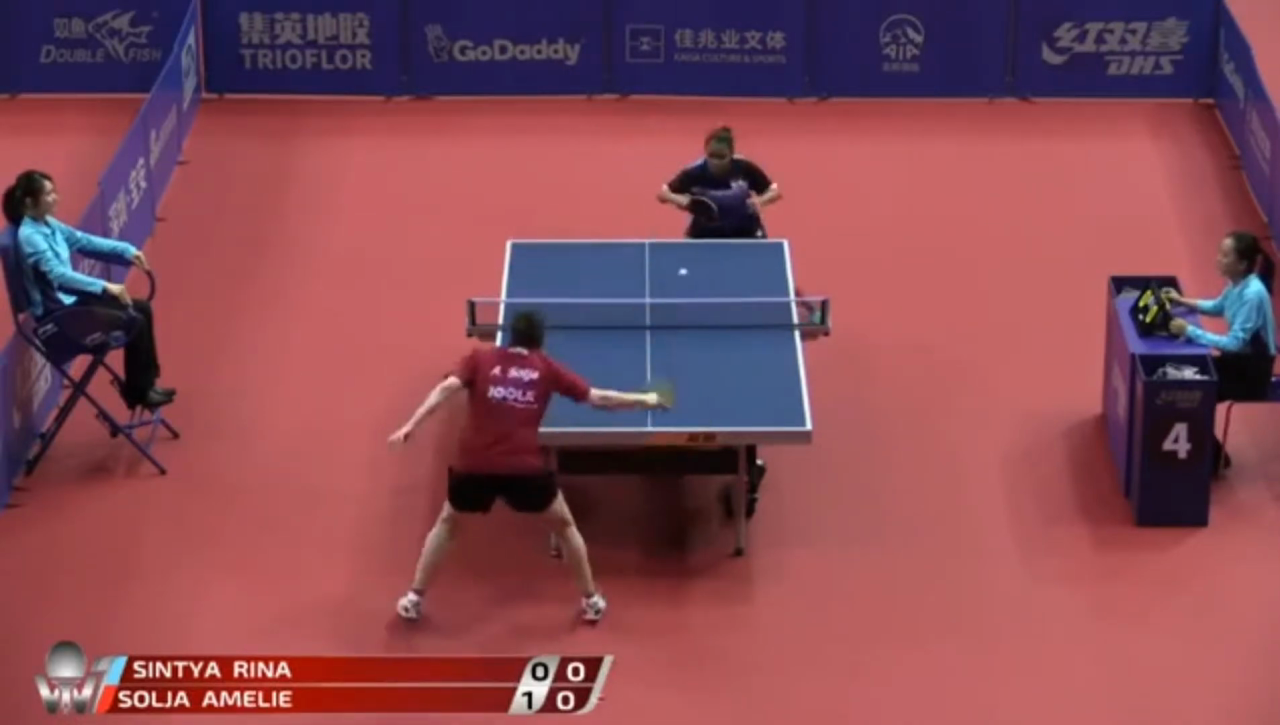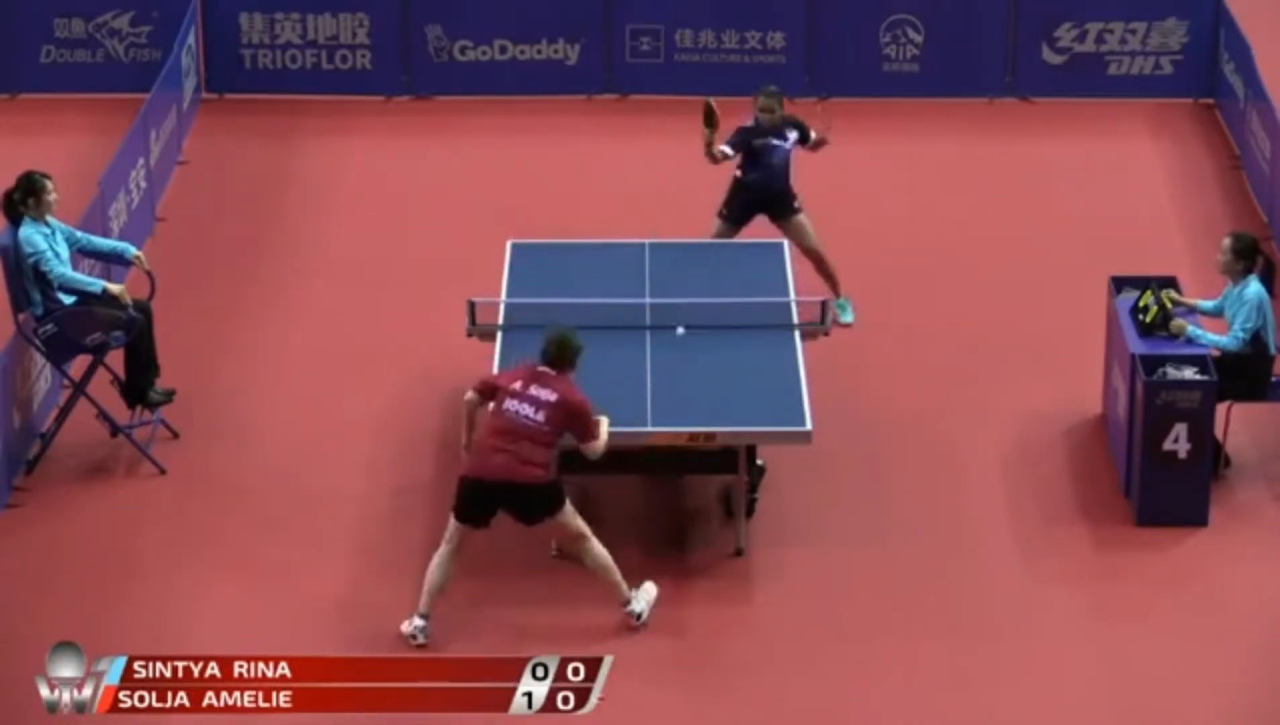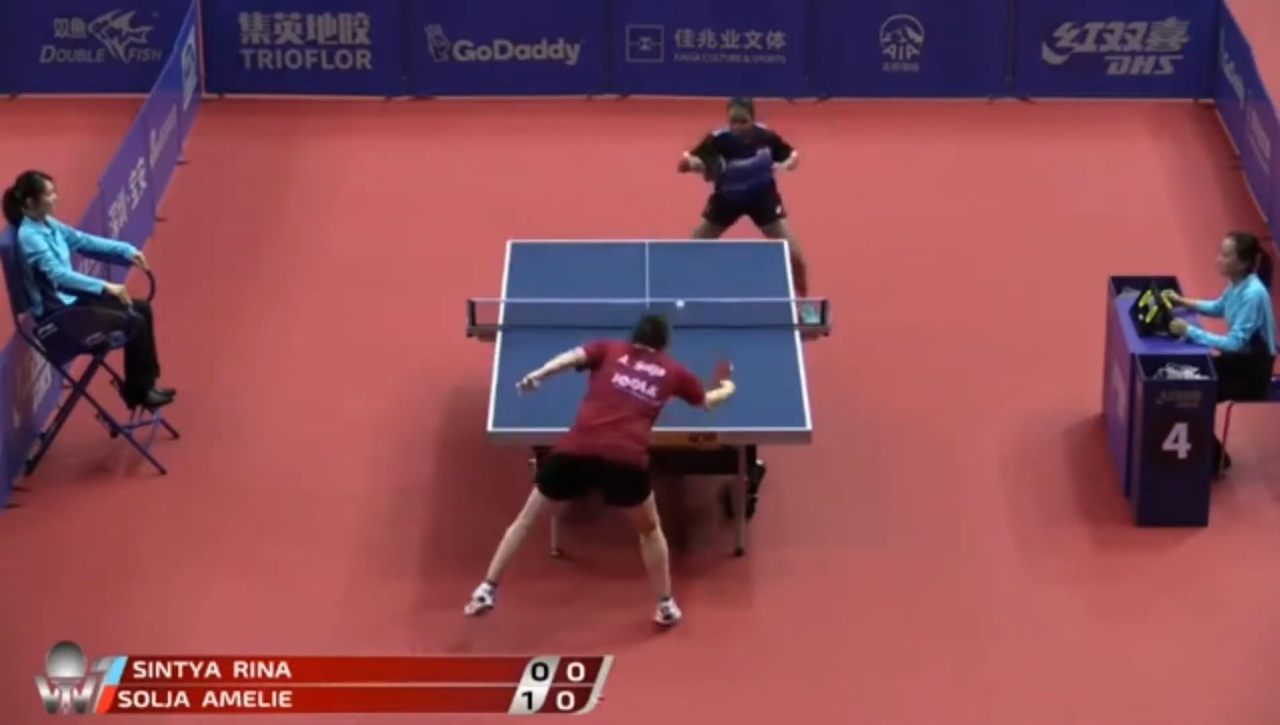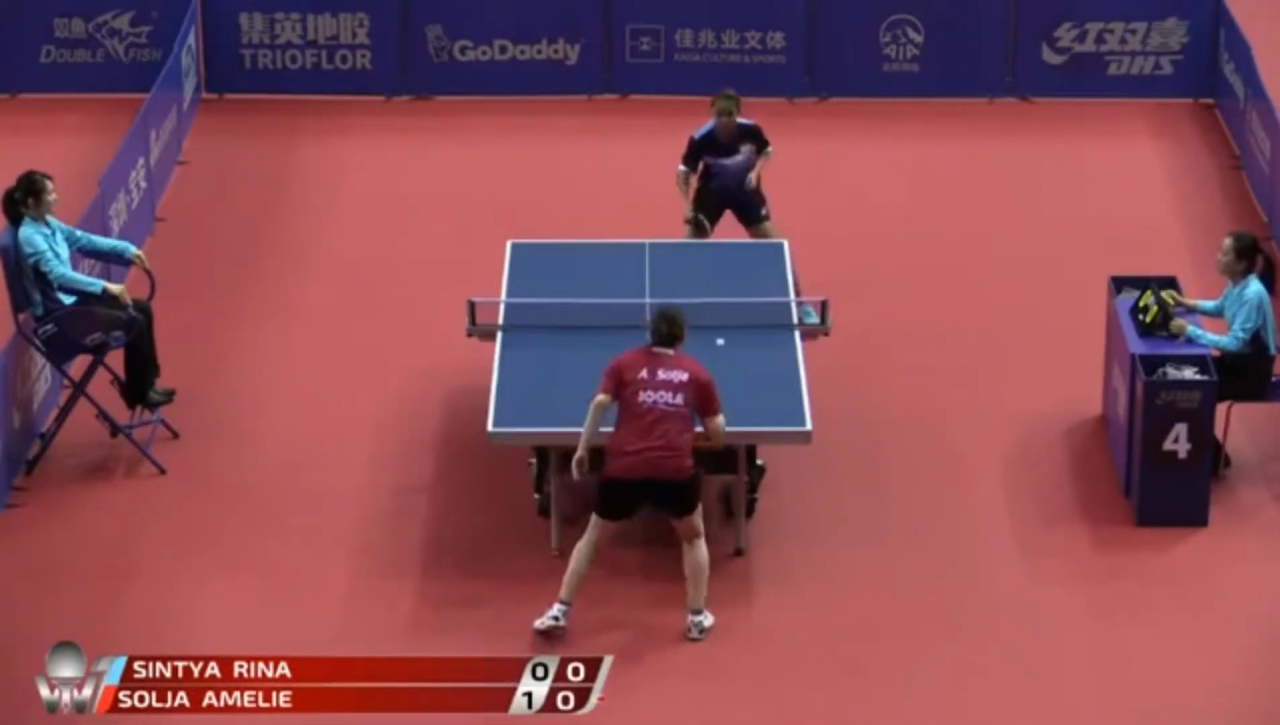
dt=0.4s
person 1, frame 1
left shoulder: (480, 358)
right shoulder: (548, 369)
left elbow: (447, 387)
right elbow: (597, 399)
left wrist: (411, 425)
right wrist: (645, 400)
left hip: (473, 464)
right hip: (524, 467)
left knee: (447, 522)
right knee: (564, 526)
left ankle: (414, 598)
right ankle: (590, 600)
person 1, frame 2
left shoulder: (510, 376)
right shoulder: (572, 397)
left elbow: (470, 400)
right elbow: (593, 451)
left wrist: (468, 437)
right wrist: (603, 426)
left hip: (480, 474)
right hip: (530, 479)
left knee: (450, 545)
right knee: (582, 539)
left ankle: (420, 623)
right ankle: (632, 604)
person 1, frame 3
left shoulder: (608, 350)
right shoulder: (673, 372)
left elbow: (576, 356)
right elbow: (708, 400)
left wrist: (539, 374)
right wrist: (728, 388)
left hip: (576, 449)
right hip: (627, 458)
left knee: (527, 517)
right knee: (649, 529)
left ankle: (487, 589)
right ankle: (666, 606)
person 1, frame 4
left shoulder: (625, 363)
right shoulder: (698, 374)
left elbow: (600, 403)
right elbow: (716, 431)
left wrist: (582, 448)
right wrist: (719, 421)
left hip: (623, 469)
right hip: (675, 471)
left knee: (592, 536)
right knee: (694, 538)
left ankle: (559, 610)
right ankle: (697, 617)
person 2, frame 1
left shoulder: (745, 168)
right shoulder: (695, 172)
left elbow: (773, 190)
right elbow: (664, 192)
left wrist: (760, 201)
right wrist: (680, 200)
left hip: (745, 230)
right hip: (705, 232)
left ankle: (808, 308)
person 2, frame 2
left shoulder: (791, 124)
right shoulder: (746, 132)
left elbow: (813, 144)
right elbow: (718, 157)
left wrist: (820, 140)
right wrist: (709, 144)
left hip: (780, 194)
right hip: (746, 193)
left knee: (814, 251)
left ankle: (839, 301)
person 2, frame 3
left shoulder: (766, 136)
right shoulder: (716, 141)
left elbow: (793, 156)
right elbow: (683, 165)
left wrist: (784, 166)
right wrist: (693, 162)
left hip: (763, 200)
right hip: (725, 199)
left knee: (794, 255)
left ankle: (804, 304)
person 2, frame 4
left shoulder: (751, 130)
right shoulder: (700, 139)
left elbow: (766, 151)
right elbow: (684, 171)
left wrist: (756, 172)
right wrist: (687, 204)
left hip: (746, 192)
right hip: (711, 195)
left ankle: (800, 303)
person 3, frame 1
left shoulder: (48, 223)
right shoulder: (29, 236)
left elbow: (84, 241)
right elbow: (58, 274)
left wrist: (126, 250)
right wrist: (105, 286)
left hip: (72, 296)
right hip: (57, 310)
left knee: (142, 309)
right knee: (134, 323)
left ankle: (146, 382)
right ankle: (139, 392)
person 3, frame 2
left shoulder: (47, 223)
right shoulder: (29, 237)
left elbow: (84, 240)
right elbow: (58, 274)
left wrist: (126, 250)
right wrist: (105, 286)
left hip: (72, 296)
right hip: (57, 310)
left knee: (142, 309)
right knee: (134, 323)
left ankle: (145, 382)
right ankle: (139, 392)
person 3, frame 3
left shoulder: (47, 223)
right shoulder: (29, 236)
left elbow: (84, 240)
right elbow: (58, 274)
left wrist: (126, 250)
right wrist: (105, 286)
left hip: (72, 296)
right hip: (57, 310)
left knee: (142, 309)
right knee: (134, 323)
left ankle: (146, 382)
right ankle: (138, 392)
person 3, frame 4
left shoulder: (47, 223)
right shoulder: (29, 237)
left elbow: (84, 239)
right elbow: (59, 274)
left wrist: (126, 249)
right wrist: (105, 287)
left hip: (72, 296)
right hip: (57, 310)
left knee: (142, 309)
right knee: (134, 323)
left ankle: (146, 382)
right ankle: (139, 392)
person 4, frame 1
left shoulder: (1252, 294)
right shoulder: (1237, 284)
left elbow: (1234, 343)
right elbow: (1217, 307)
left wrist: (1189, 331)
right wrist: (1182, 301)
left hip: (1254, 370)
right hip: (1240, 358)
left ankle: (1215, 456)
person 4, frame 2
left shoulder: (1252, 295)
right shoulder: (1237, 284)
left elbow: (1234, 343)
right elbow: (1217, 307)
left wrist: (1189, 331)
right wrist: (1183, 301)
left hip: (1254, 370)
right hip: (1239, 357)
left ankle: (1215, 456)
person 4, frame 3
left shoulder: (1253, 294)
right shoulder: (1237, 284)
left elbow: (1234, 343)
right elbow: (1218, 307)
left wrist: (1189, 331)
right wrist: (1183, 301)
left hip: (1254, 370)
right hip: (1239, 357)
left ankle: (1214, 456)
person 4, frame 4
left shoulder: (1252, 295)
right shoulder: (1237, 284)
left elbow: (1234, 343)
right elbow: (1218, 308)
left wrist: (1189, 331)
right wrist: (1184, 302)
left hip: (1254, 369)
right hip: (1239, 357)
left ankle: (1214, 456)
